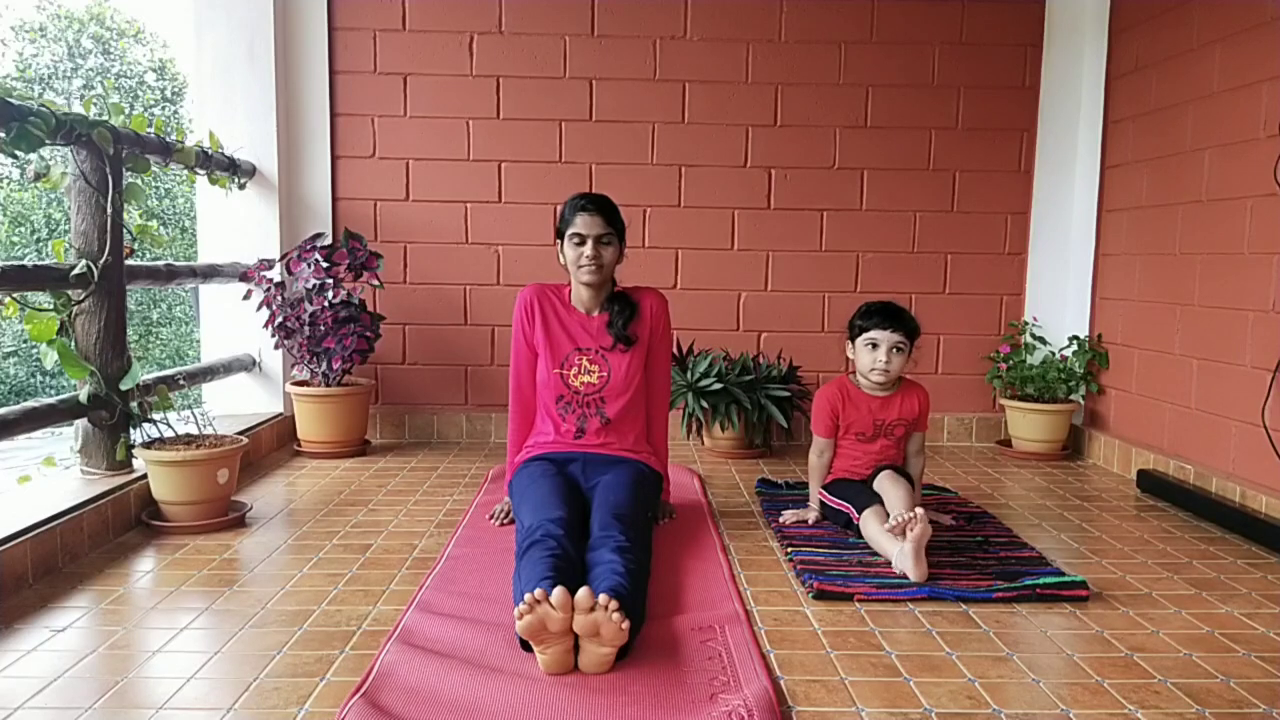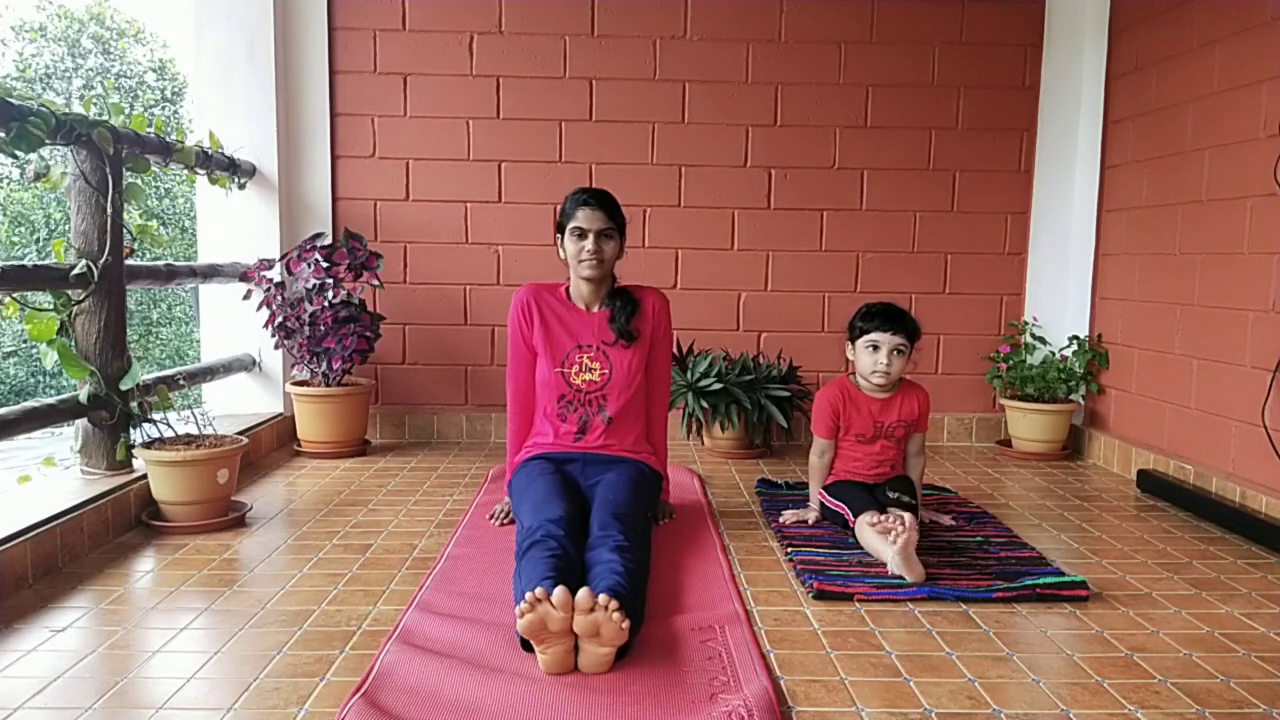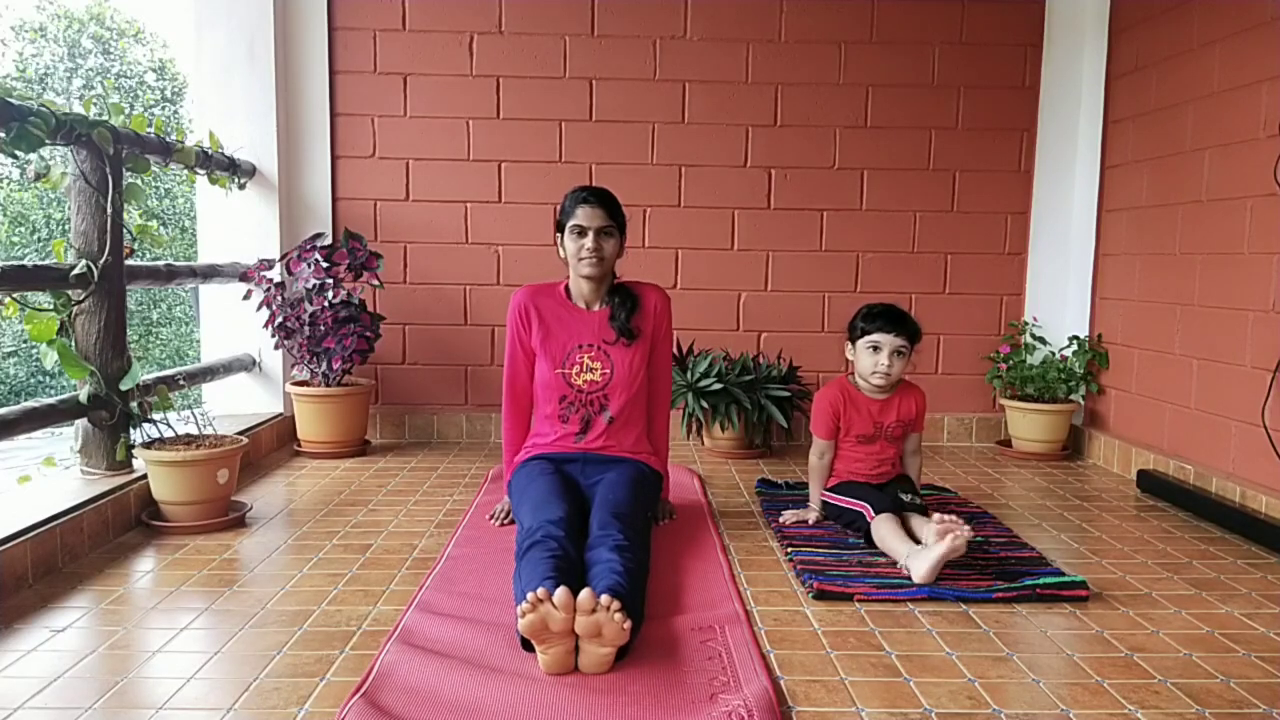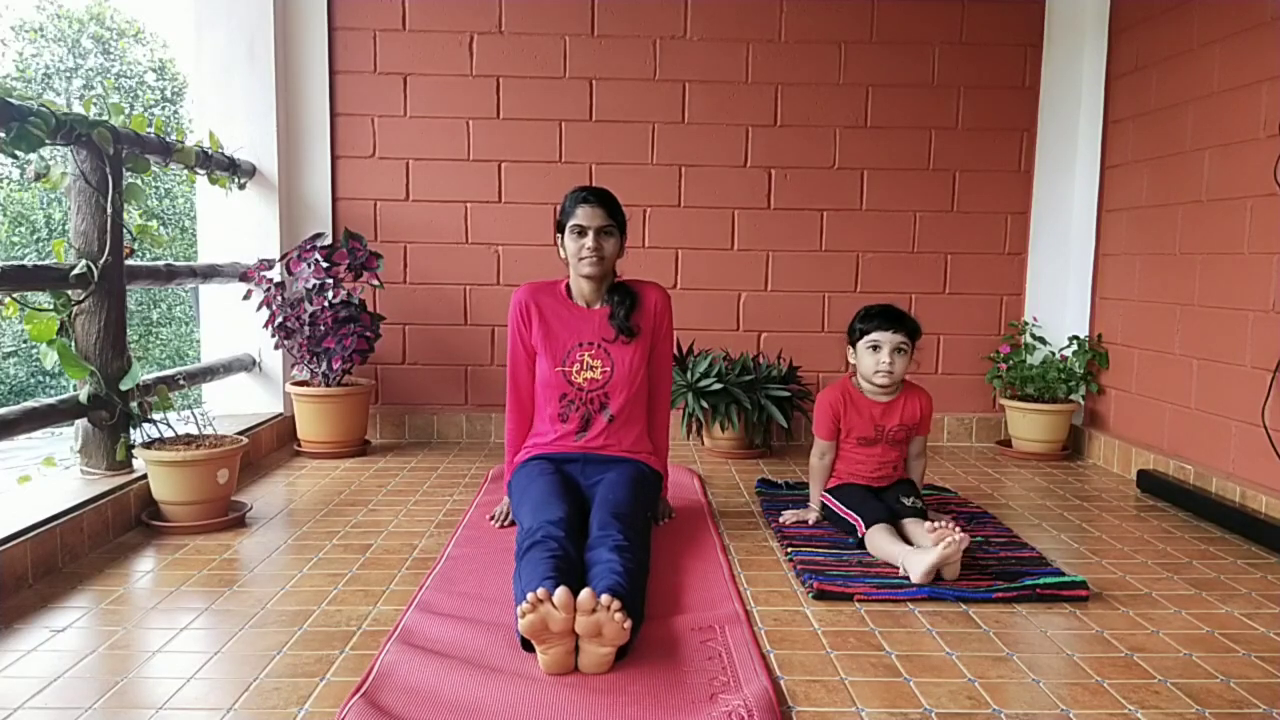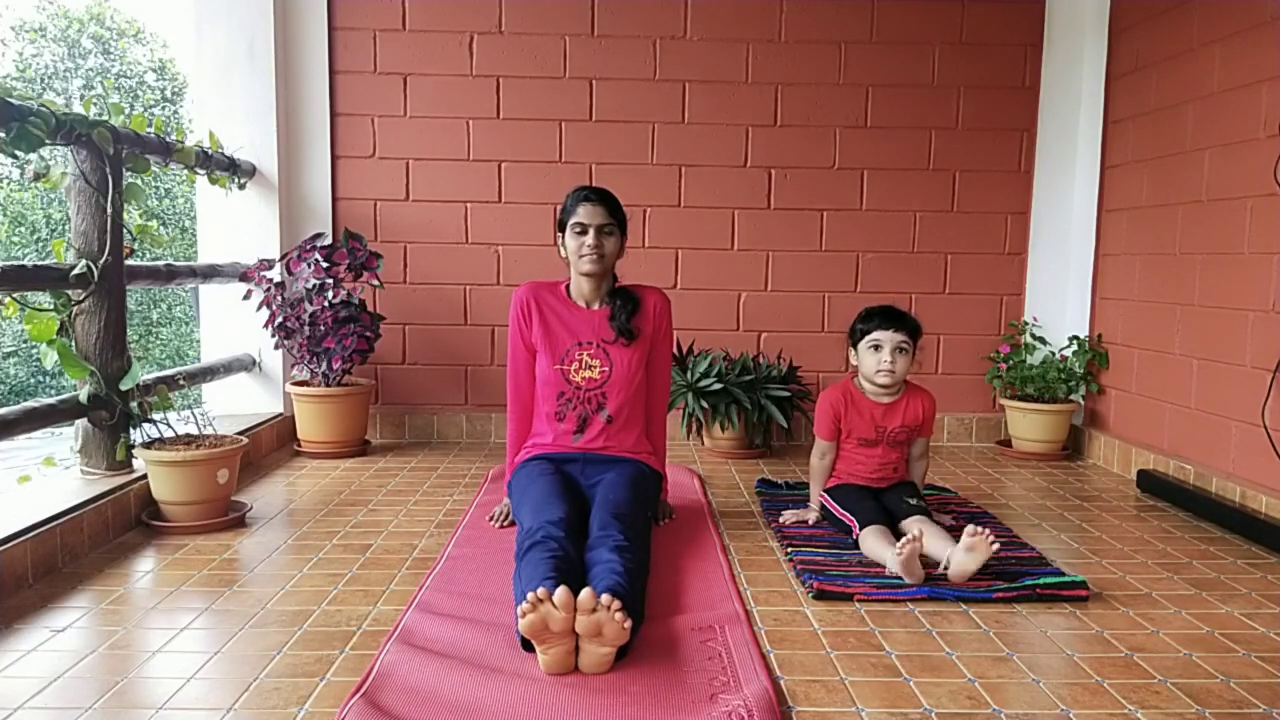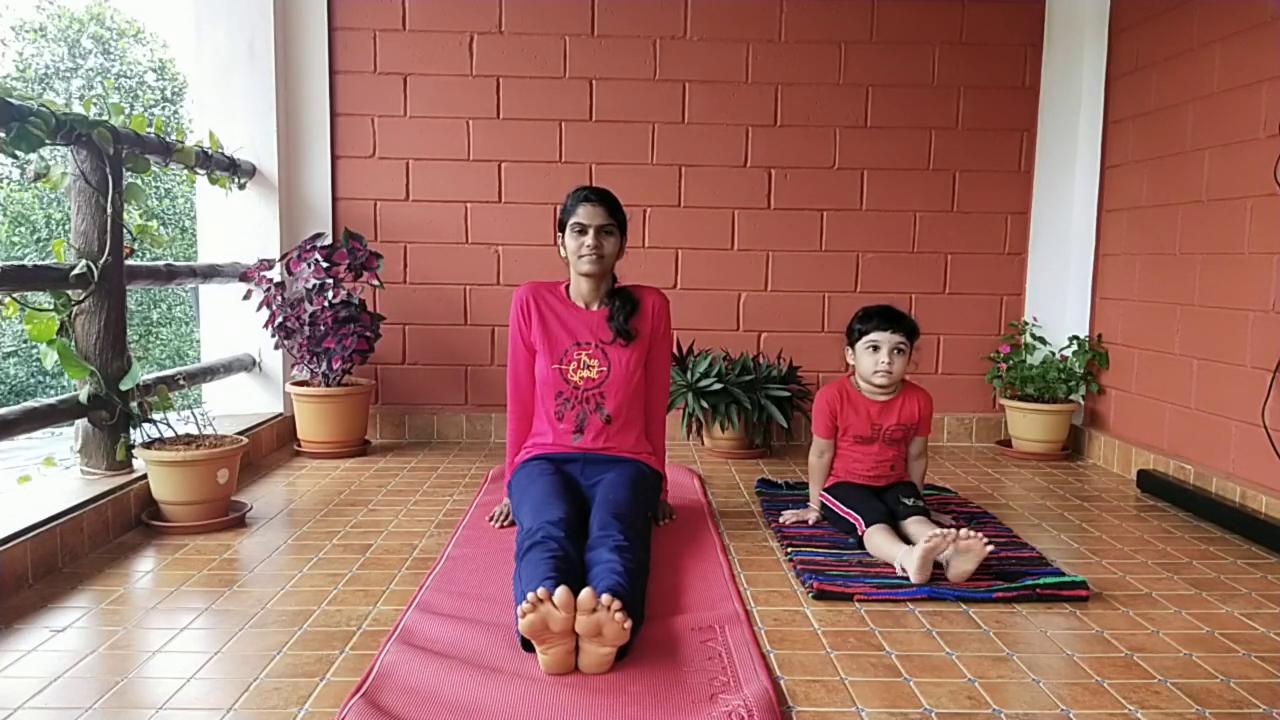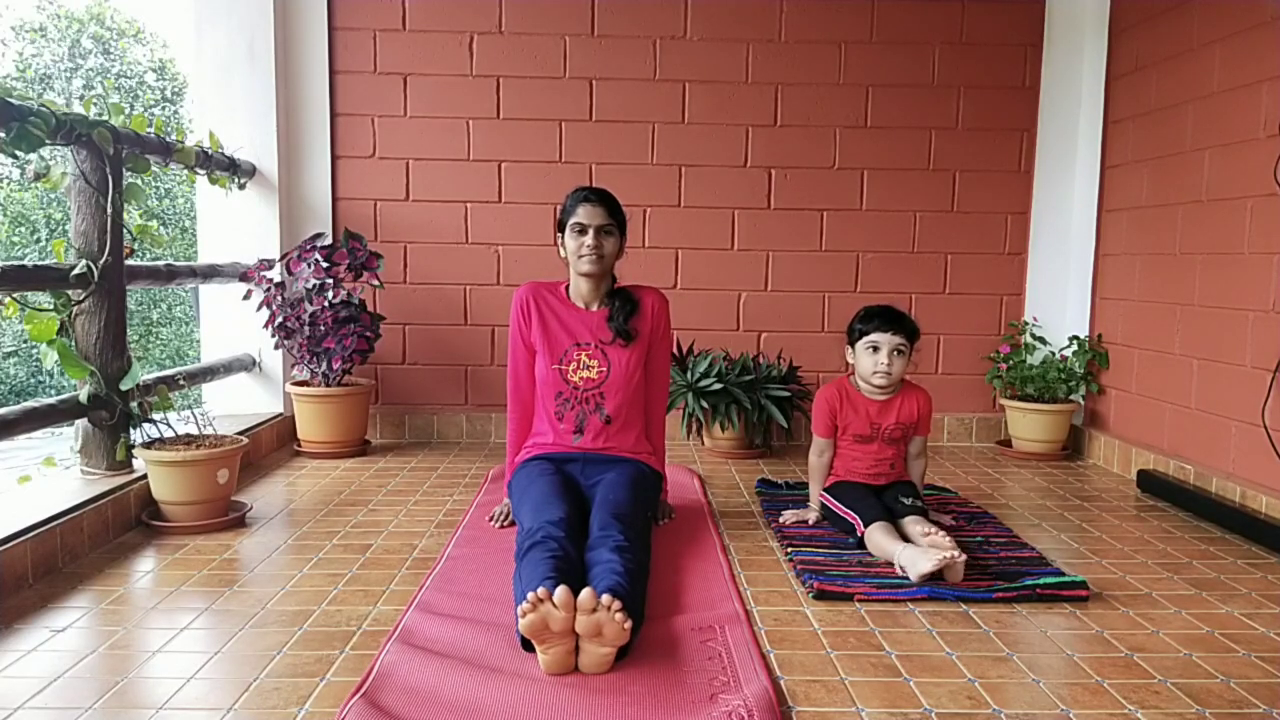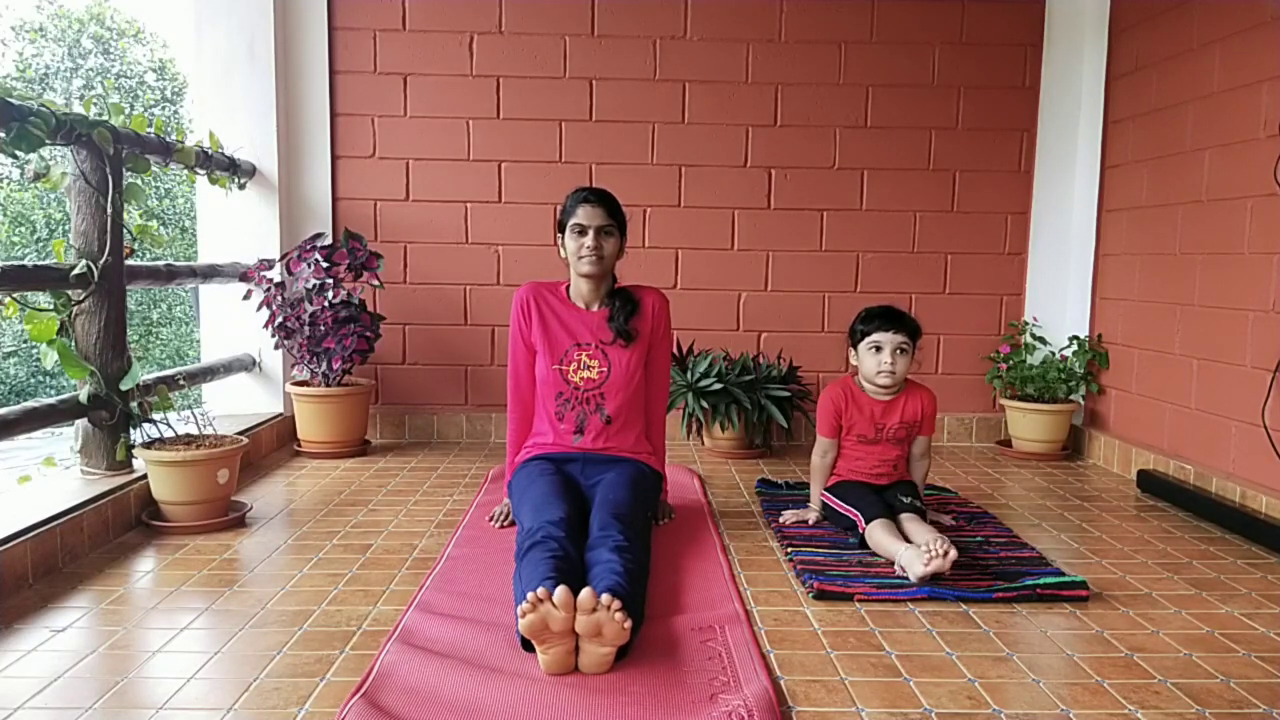
dt=0.4s
person 1, frame 1
left shoulder: (649, 307)
right shoulder: (534, 303)
left elbow: (658, 403)
right elbow: (522, 401)
left wrist: (659, 487)
right wrist: (515, 481)
left hip: (624, 462)
right hip: (547, 459)
left knee: (615, 532)
right knee: (547, 528)
left ankle: (607, 624)
right ankle: (549, 625)
person 1, frame 2
left shoulder: (650, 306)
right shoulder: (531, 303)
left elbow: (657, 403)
right elbow: (520, 402)
left wrist: (659, 487)
right wrist: (515, 480)
left hip: (624, 462)
right hip: (546, 459)
left knee: (615, 532)
right knee: (547, 527)
left ankle: (606, 625)
right ankle: (547, 626)
person 1, frame 3
left shoulder: (651, 303)
right shoulder: (529, 304)
left elbow: (659, 400)
right elbow: (516, 401)
left wrist: (660, 485)
right wrist: (513, 482)
left hip: (625, 463)
right hip: (546, 460)
left knee: (615, 533)
right knee: (548, 528)
left ankle: (607, 622)
right ankle: (548, 627)
person 1, frame 4
left shoulder: (651, 302)
right shoulder: (530, 302)
left elbow: (658, 399)
right elbow: (520, 401)
left wrist: (658, 483)
right wrist: (513, 483)
left hip: (624, 462)
right hip: (546, 460)
left knee: (614, 532)
right knee: (547, 528)
left ankle: (606, 625)
right ankle: (548, 626)
person 1, frame 5
left shoulder: (651, 306)
right shoulder: (531, 302)
left elbow: (657, 402)
right elbow: (520, 401)
left wrist: (657, 485)
right wrist: (515, 481)
left hip: (623, 463)
right hip: (546, 460)
left knee: (614, 532)
right knee: (548, 528)
left ankle: (606, 622)
right ankle: (547, 624)
person 1, frame 6
left shoulder: (649, 305)
right shoulder: (531, 301)
left elbow: (655, 403)
right elbow: (520, 401)
left wrist: (656, 485)
right wrist: (514, 481)
left hip: (623, 463)
right hip: (546, 460)
left knee: (613, 531)
right knee: (548, 527)
left ankle: (606, 623)
right ankle: (546, 624)
person 1, frame 7
left shoulder: (650, 306)
right shoulder: (531, 302)
left elbow: (655, 403)
right elbow: (520, 401)
left wrist: (656, 486)
right wrist: (513, 483)
left hip: (623, 463)
right hip: (546, 460)
left knee: (615, 531)
right knee: (548, 527)
left ankle: (607, 622)
right ankle: (548, 623)
person 1, frame 8
left shoulder: (650, 306)
right shoulder: (532, 301)
left elbow: (655, 403)
right elbow: (521, 401)
left wrist: (655, 486)
right wrist: (513, 484)
left hip: (623, 463)
right hip: (546, 459)
left knee: (614, 531)
right knee: (548, 527)
left ankle: (608, 622)
right ankle: (547, 624)
person 2, frame 1
left shoulder: (916, 396)
right shoulder: (832, 395)
left elbow: (915, 453)
right elbow: (820, 453)
left wrist: (914, 504)
right wrist: (815, 505)
left hip: (890, 483)
right hip: (842, 485)
left knee: (889, 476)
right knee: (871, 506)
left ankle: (906, 525)
right ankle: (903, 555)
person 2, frame 2
left shoulder: (917, 397)
right shoulder: (833, 395)
left elbow: (915, 455)
right elbow: (821, 454)
left wrist: (917, 505)
right wrist: (815, 505)
left hip: (891, 485)
right hip: (843, 485)
left knee: (899, 510)
right knee: (866, 513)
left ankle: (904, 534)
right ankle: (897, 557)
person 2, frame 3
left shoulder: (913, 397)
right shoulder: (832, 396)
left elbow: (911, 453)
right elbow: (821, 454)
left wrist: (914, 503)
right wrist: (814, 506)
left hip: (891, 481)
right hip: (843, 487)
left knee: (910, 514)
right knee: (881, 510)
left ankle: (936, 545)
right ankle: (916, 558)
person 2, frame 4
left shoulder: (919, 399)
right shoulder: (834, 398)
left elbow: (916, 456)
right elbow: (822, 455)
left wrist: (913, 499)
right wrist: (814, 505)
left hip: (893, 484)
right hip: (844, 486)
left knee: (911, 518)
right knee: (874, 520)
left ankle: (941, 551)
right ankle: (911, 559)
person 2, frame 5
left shoulder: (922, 401)
right shoulder: (835, 398)
left elbow: (918, 457)
right elbow: (823, 455)
left wrist: (913, 498)
right wrist: (815, 506)
left hip: (894, 485)
right hip: (845, 487)
left knee: (917, 519)
right knee: (872, 523)
left ankle: (954, 558)
right ankle: (897, 561)
person 2, frame 6
left shoulder: (918, 400)
right shoulder: (832, 396)
left elbow: (916, 456)
right elbow: (821, 454)
left wrist: (913, 499)
right wrist: (815, 504)
left hip: (893, 485)
right hip: (845, 485)
left knee: (916, 518)
right knee: (875, 521)
left ankle: (952, 557)
right ankle: (907, 559)
person 2, frame 7
left shoulder: (918, 399)
right shoulder: (832, 396)
left elbow: (916, 456)
right elbow: (821, 453)
left wrist: (914, 499)
right wrist: (815, 505)
left hip: (894, 484)
right hip: (845, 484)
left knee: (913, 518)
right knee: (873, 519)
left ankle: (946, 557)
right ankle: (908, 556)
person 2, frame 8
left shoulder: (922, 399)
right shoulder: (837, 396)
left elbow: (919, 457)
right elbow: (824, 454)
left wrist: (915, 499)
right wrist: (816, 505)
left hip: (896, 484)
right hip: (846, 484)
left knee: (909, 516)
right knee: (875, 516)
left ankle: (940, 548)
right ankle: (908, 556)
